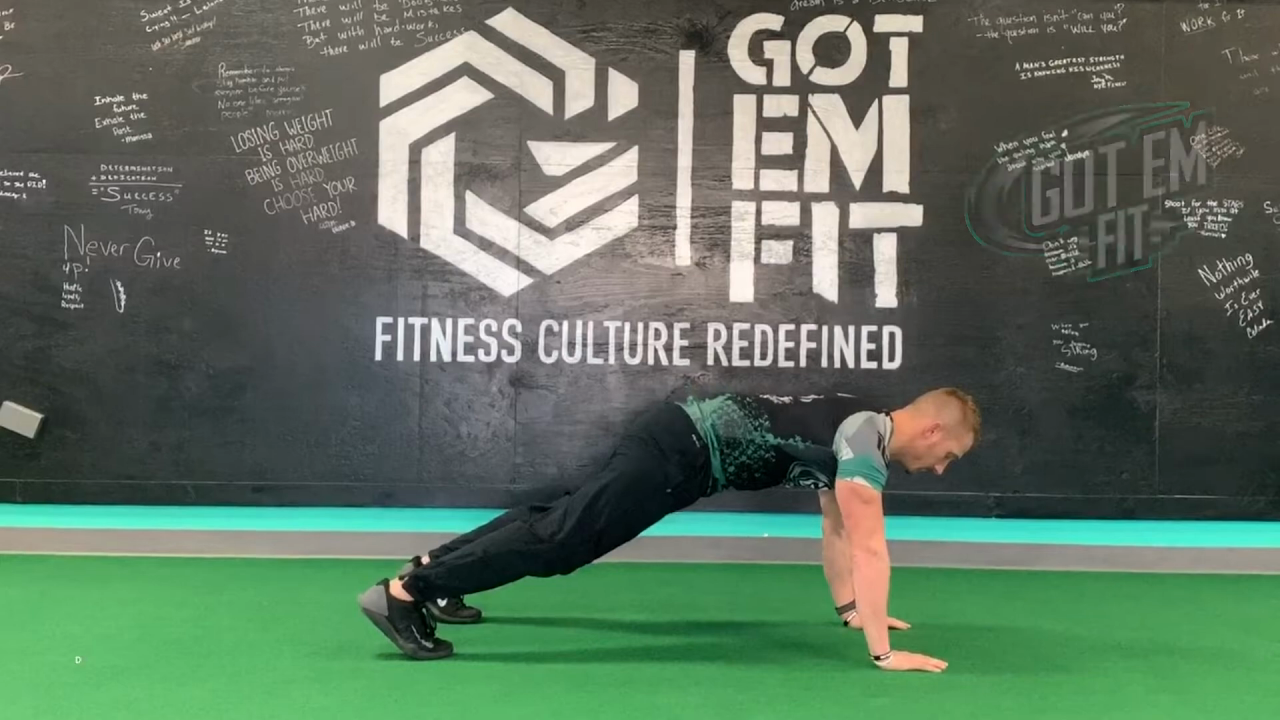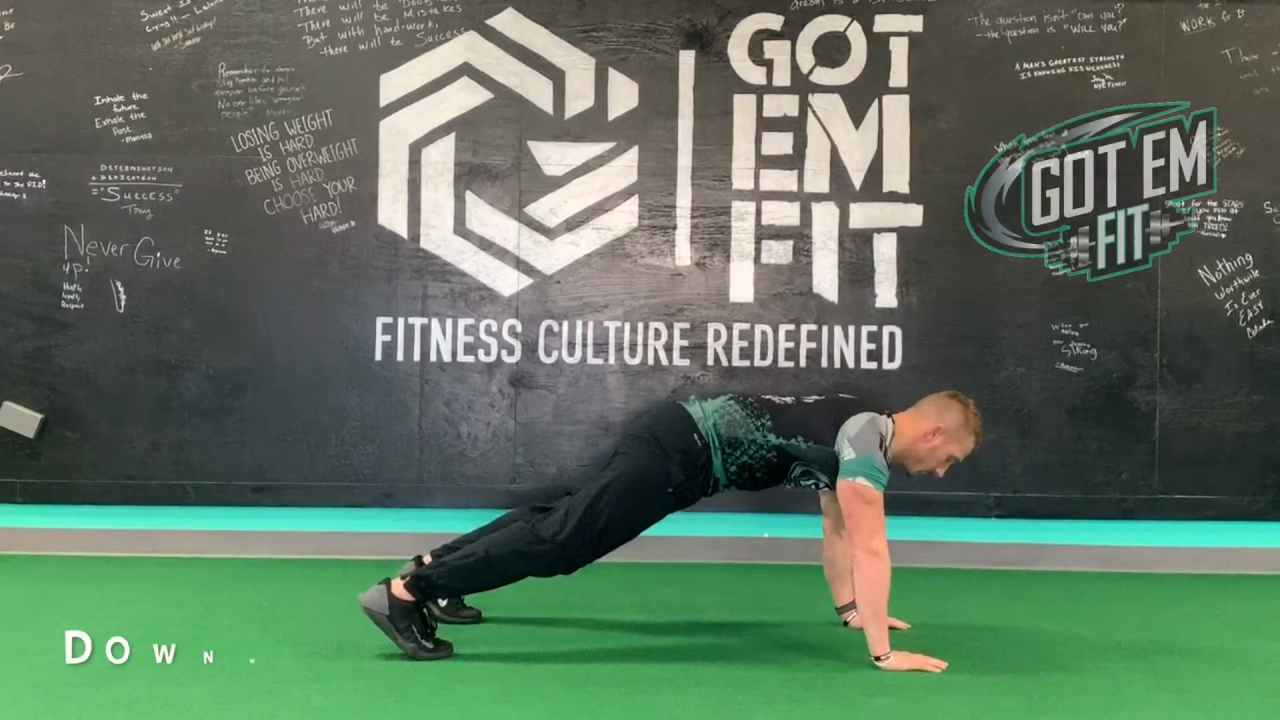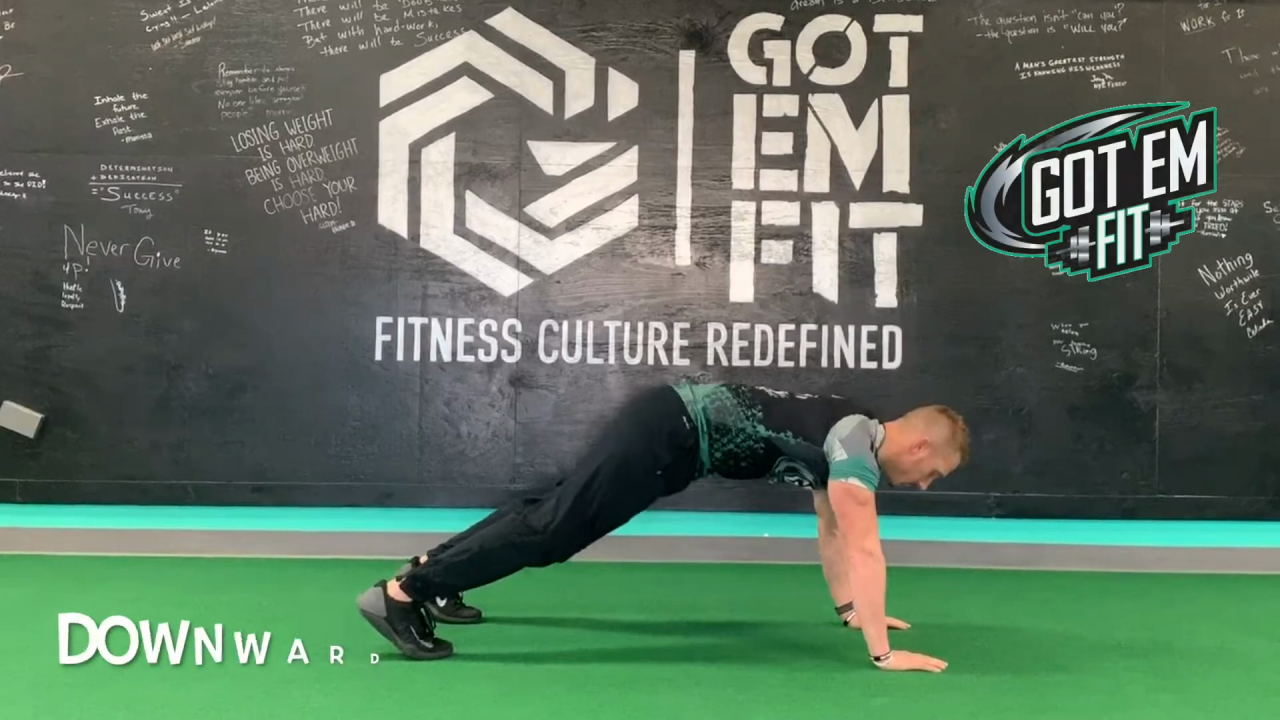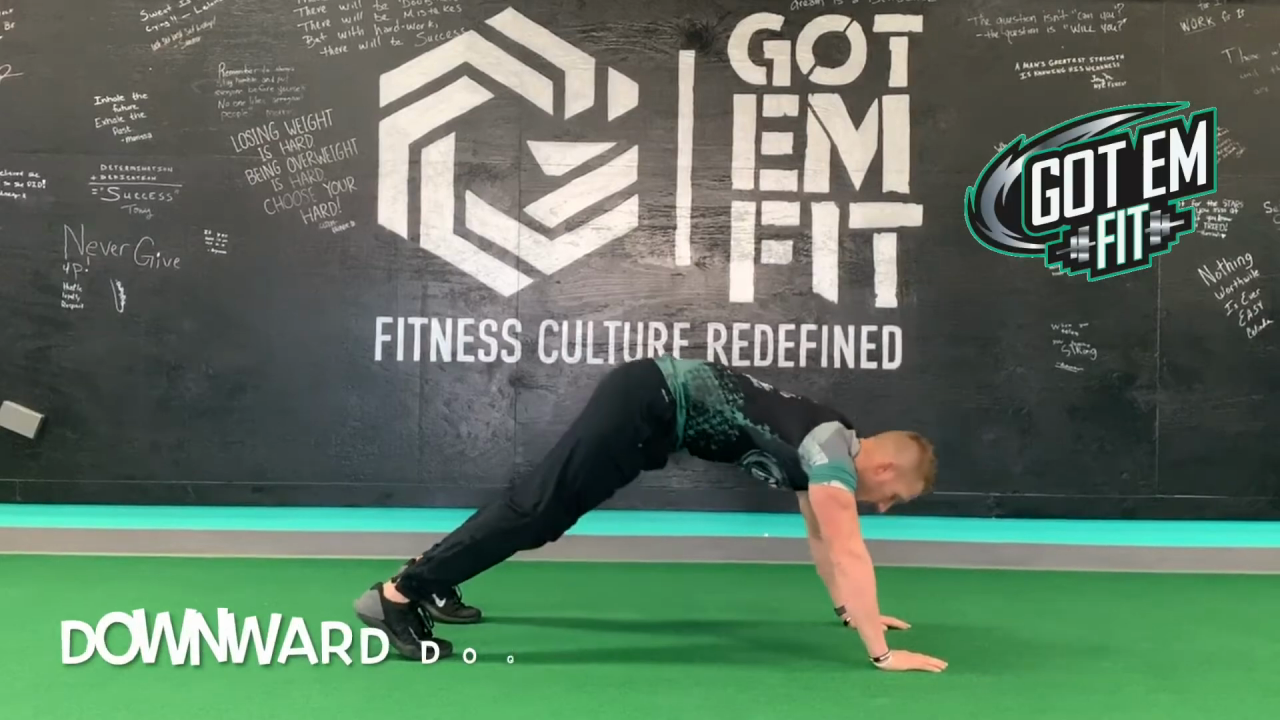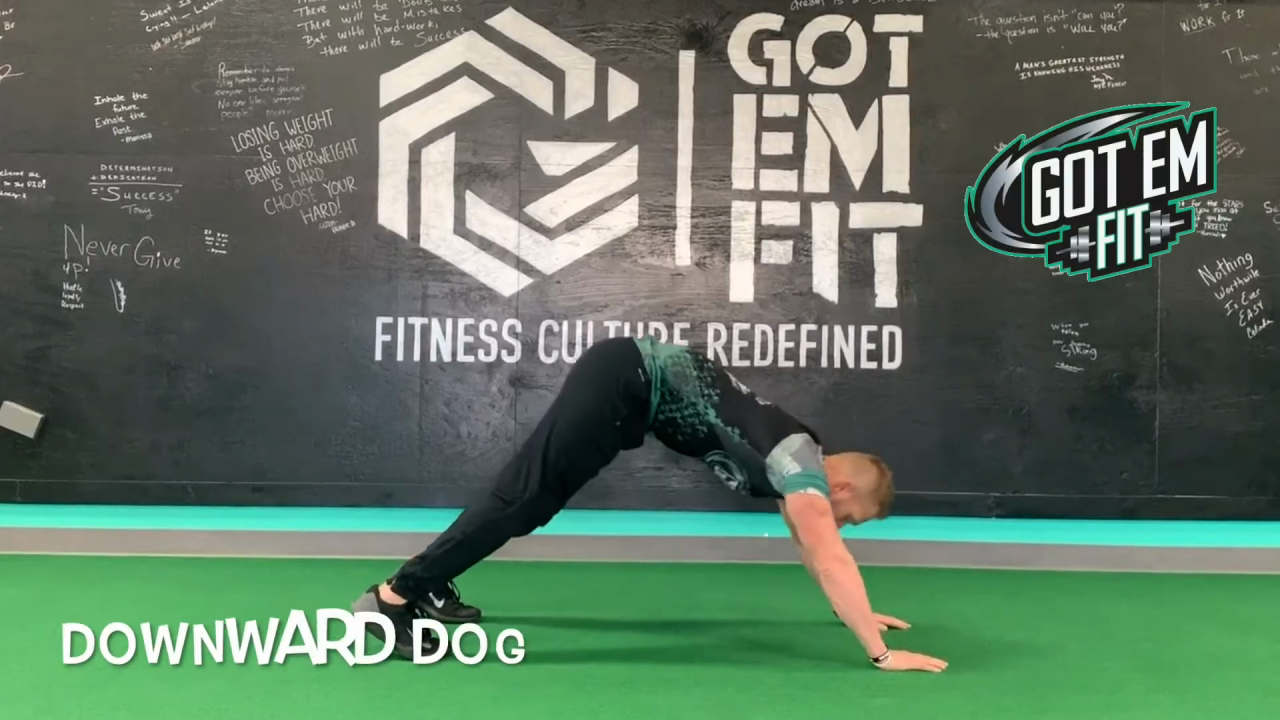
dt=0.2s
person 1, frame 1
left shoulder: (856, 431)
right shoulder: (865, 438)
left elbow: (836, 529)
right elbow: (868, 547)
left wrist: (849, 607)
right wrist: (882, 651)
left hip: (682, 439)
right hip: (678, 452)
left knee: (563, 517)
right knee: (560, 537)
left ankle: (433, 567)
right ankle: (404, 592)
person 1, frame 2
left shoulder: (857, 433)
right shoulder: (868, 438)
left elbow: (838, 531)
right elbow: (869, 549)
left wrist: (849, 607)
right wrist: (883, 651)
left hip: (681, 438)
right hip: (679, 451)
left knee: (562, 517)
right knee: (561, 539)
left ankle: (434, 567)
right ankle: (405, 591)
person 1, frame 3
left shoulder: (847, 437)
right shoulder: (858, 442)
left elbow: (831, 530)
right elbow: (863, 549)
left wrist: (849, 607)
right wrist: (882, 651)
left hip: (673, 425)
right hip: (669, 432)
left knee: (557, 508)
right knee: (554, 526)
left ankle: (431, 567)
right ankle: (401, 594)
person 1, frame 4
left shoulder: (827, 443)
right shoulder: (831, 450)
left elbow: (820, 535)
right elbow: (848, 550)
left wrist: (847, 608)
right wrist: (882, 653)
left hip: (654, 399)
right hip: (649, 402)
left knee: (543, 496)
right knee: (541, 507)
left ankle: (427, 573)
right ankle: (396, 595)
person 1, frame 5
left shoulder: (798, 458)
right shoulder: (795, 462)
left elbow: (811, 548)
right elbow: (832, 558)
left wrist: (851, 611)
right wrist: (881, 654)
left hip: (631, 378)
right hip: (624, 379)
left knee: (531, 488)
right knee: (528, 495)
left ankle: (428, 584)
right ankle: (392, 597)
